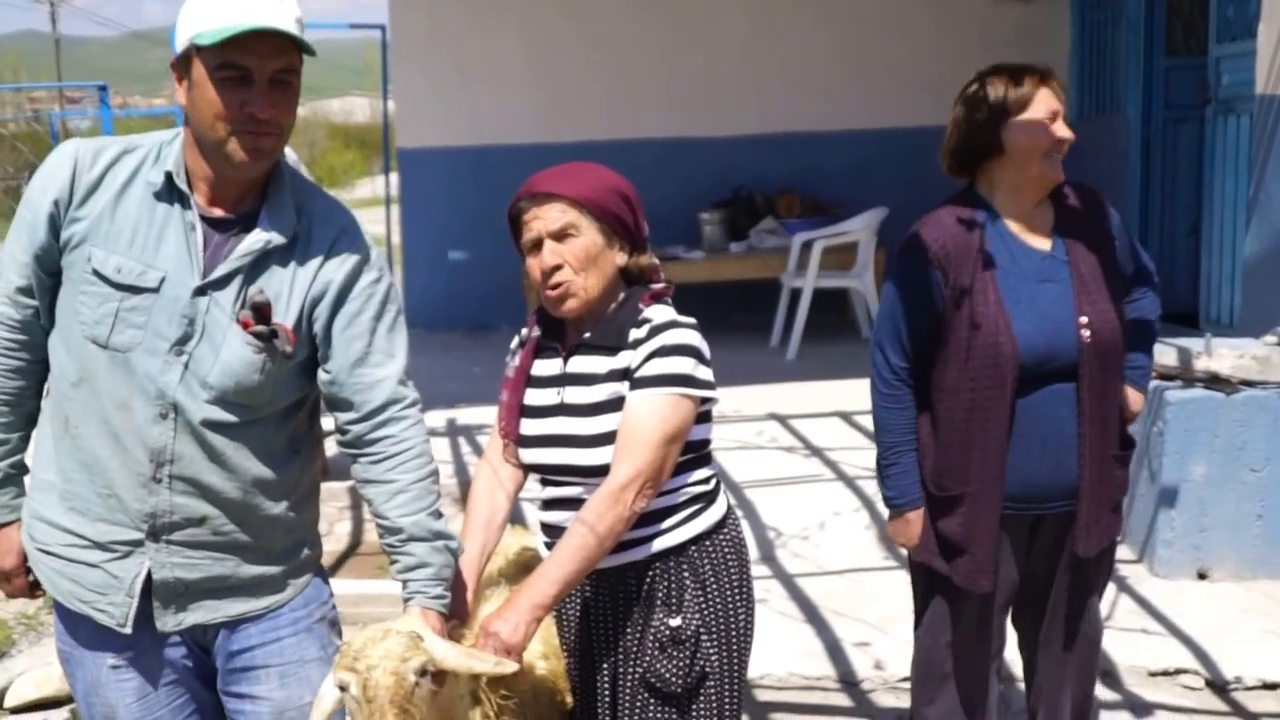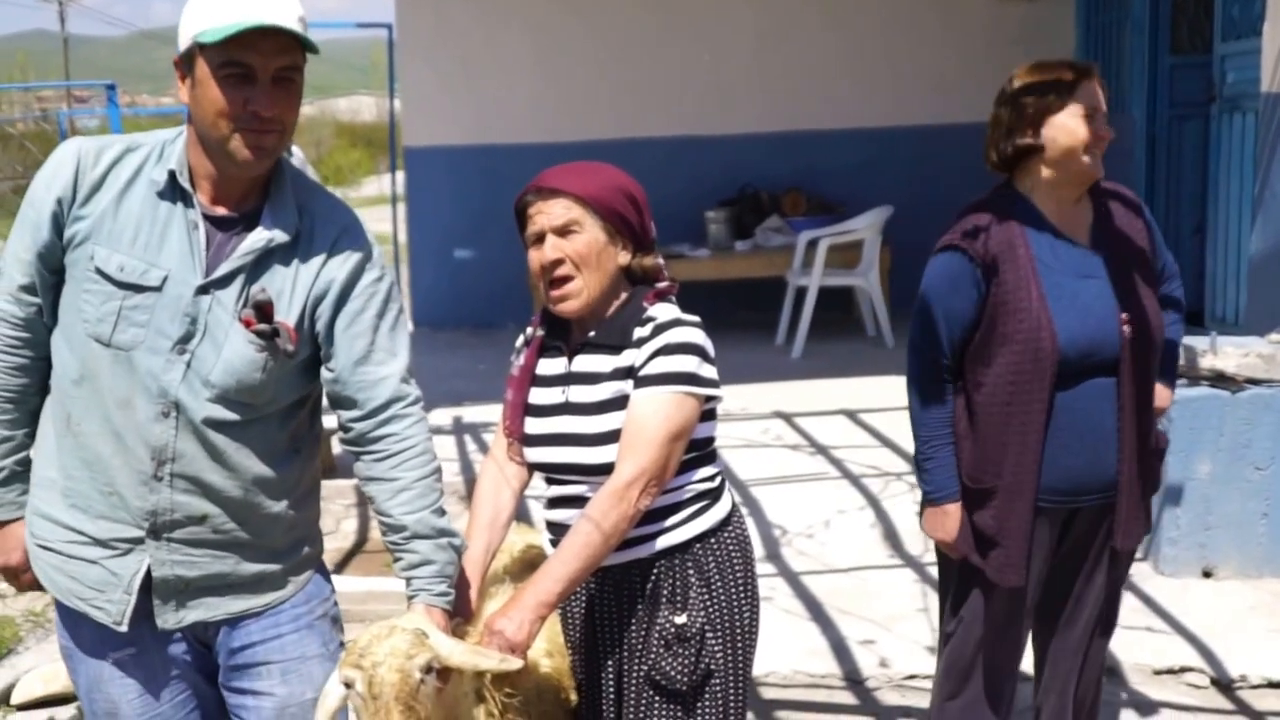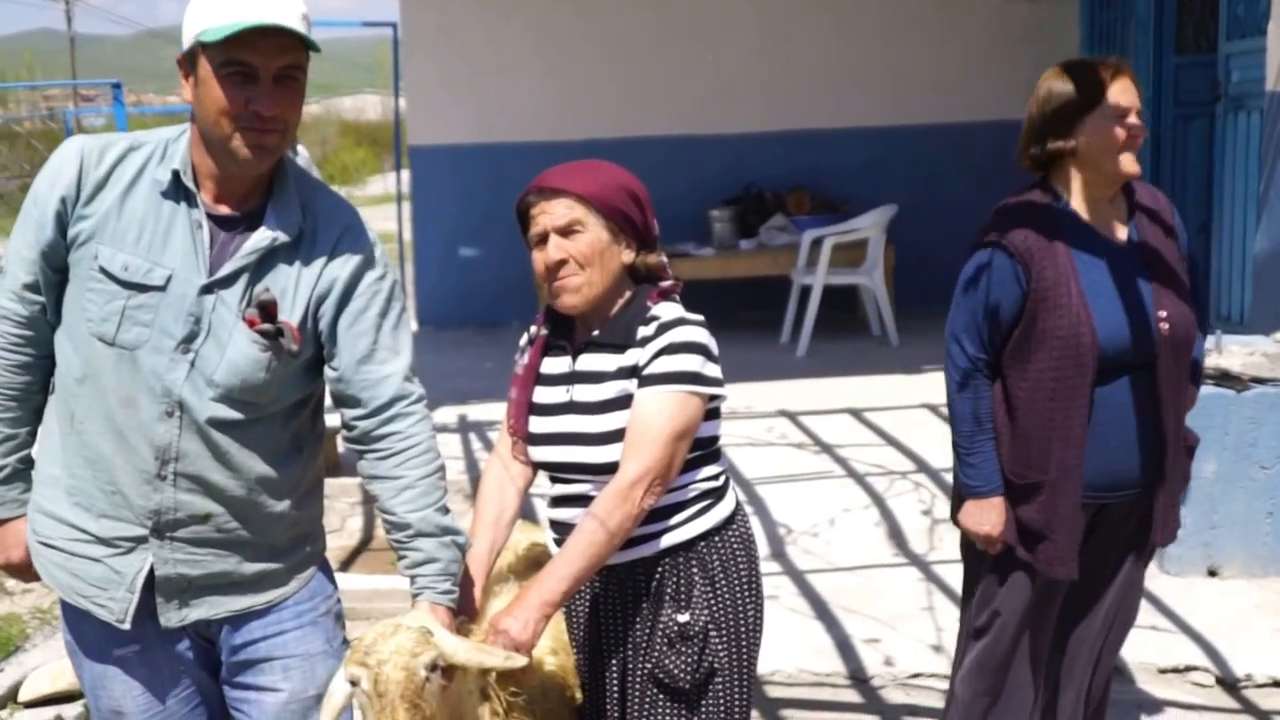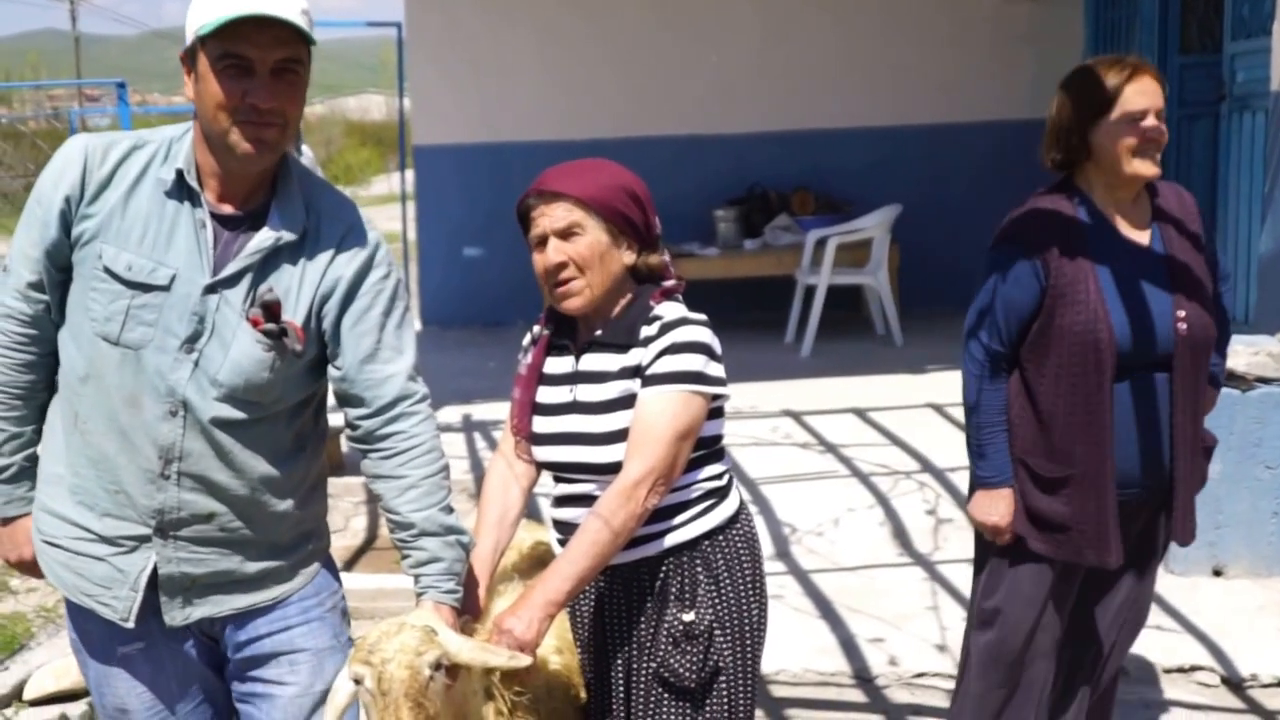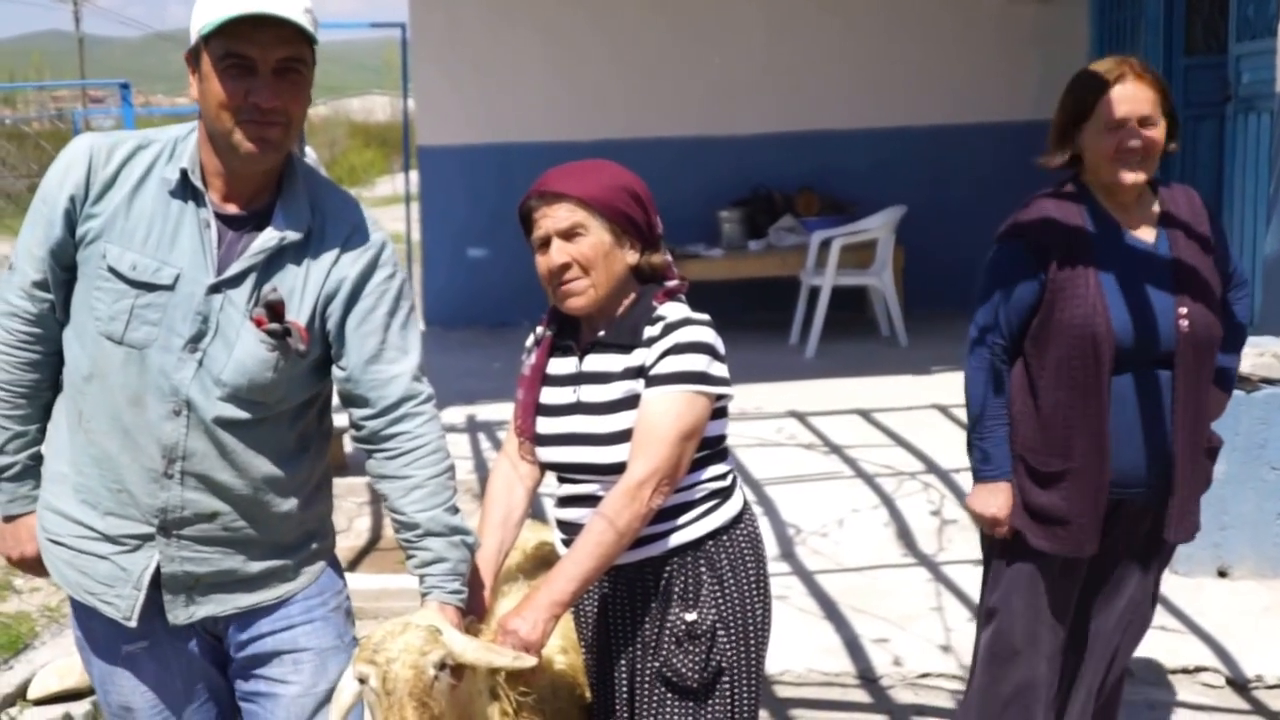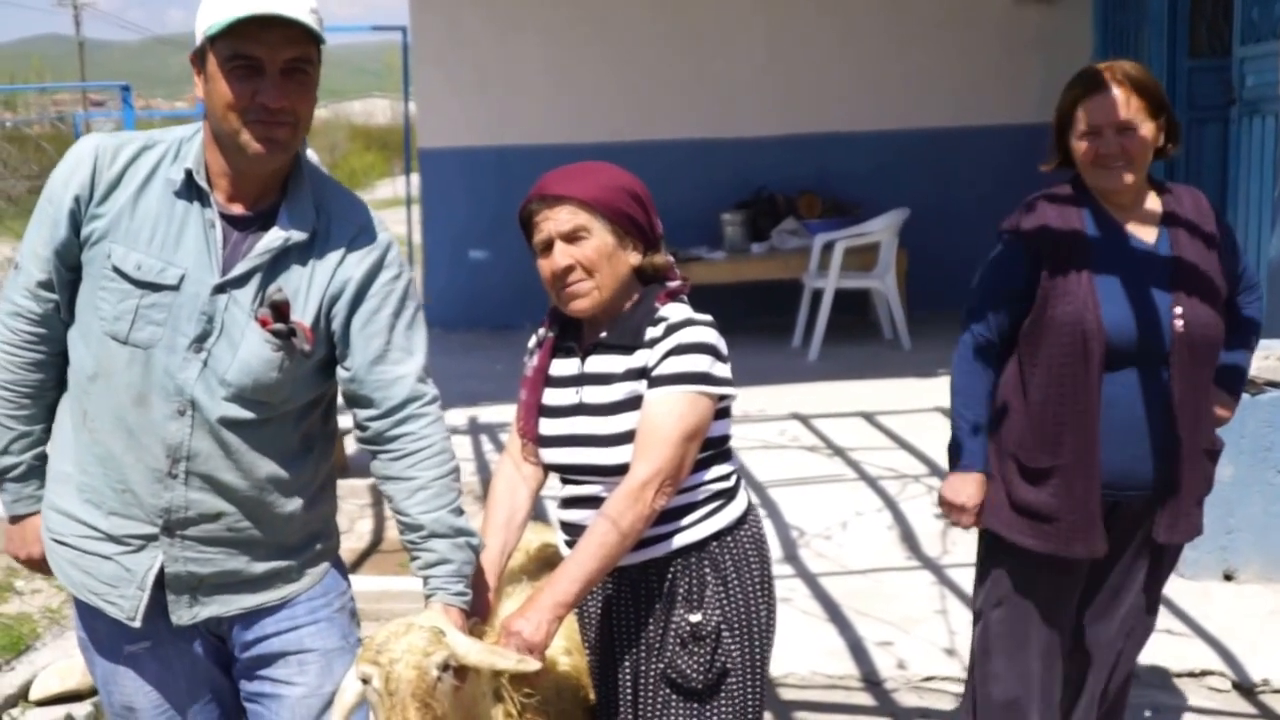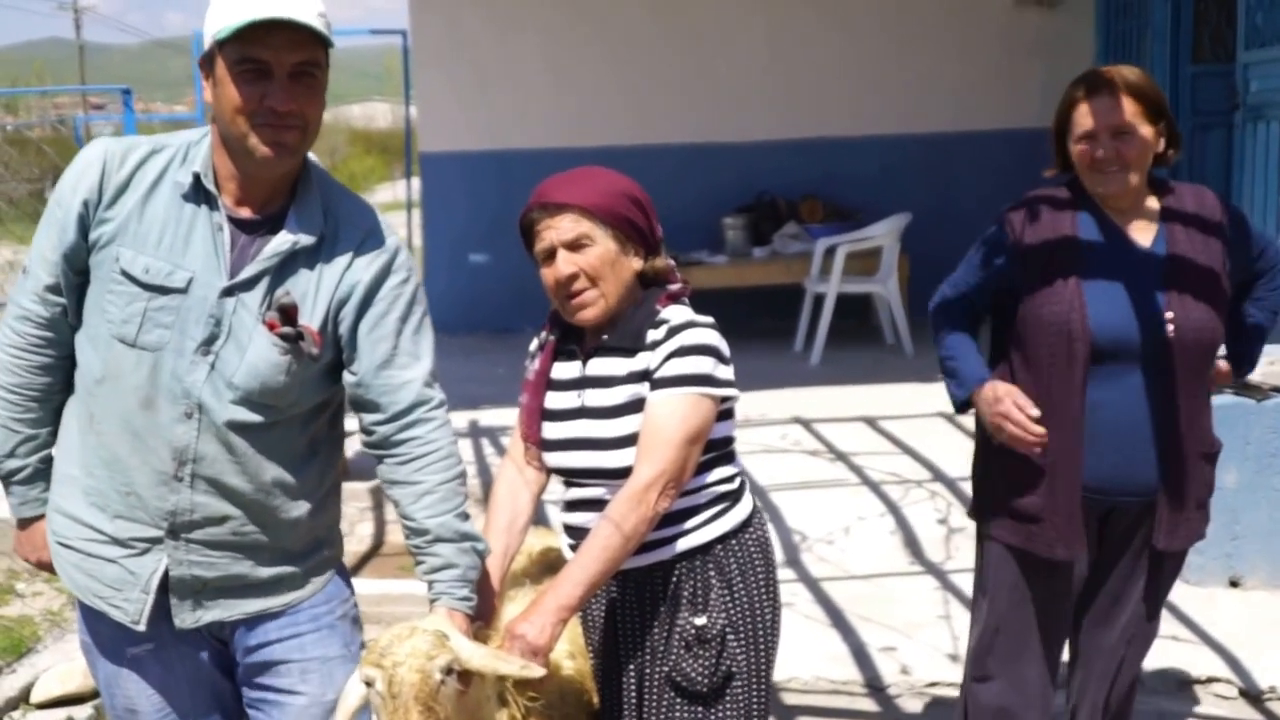
dt=0.2s
person 1, frame 1
left shoulder: (332, 245)
right shoulder: (79, 181)
left elbow: (382, 426)
left wrist: (427, 592)
left hip: (269, 593)
right hip: (99, 584)
person 1, frame 2
left shoulder: (334, 243)
right shoulder: (82, 179)
left elbow: (385, 423)
left wrist: (431, 590)
left hip: (270, 591)
right hip: (102, 579)
person 1, frame 3
left shoulder: (338, 242)
right shoulder: (85, 178)
left elbow: (388, 420)
left wrist: (435, 587)
left hip: (275, 589)
right hip: (105, 577)
person 1, frame 4
left shoulder: (342, 243)
right shoulder: (89, 175)
left elbow: (393, 419)
left wrist: (440, 586)
left hip: (280, 585)
right hip: (111, 574)
person 1, frame 5
left shoulder: (348, 244)
right shoulder: (95, 175)
left elbow: (397, 420)
left wrist: (444, 588)
left hip: (284, 584)
right hip: (114, 573)
person 1, frame 6
left shoulder: (353, 245)
right shoulder: (101, 174)
left elbow: (403, 421)
left wrist: (449, 589)
left hip: (288, 585)
right hip: (120, 573)
person 1, frame 7
left shoulder: (361, 248)
right shoulder: (109, 179)
left elbow: (409, 425)
left wrist: (453, 593)
left hip: (292, 592)
right hip: (122, 578)
person 2, frame 1
left shoulder: (1093, 216)
right shoulder: (941, 244)
left elbow: (1142, 291)
right elbow: (894, 375)
left wrist: (1133, 378)
right wrist: (905, 496)
left hip: (1081, 497)
right hip: (974, 503)
left knee: (1067, 656)
person 2, frame 2
left shoulder: (1126, 213)
right shoulder: (982, 239)
left elbow: (1169, 293)
right elbow: (930, 367)
left wrist: (1162, 378)
right wrist: (941, 491)
left hip: (1109, 495)
right hip: (1005, 496)
left knee: (1079, 653)
right knee: (979, 663)
person 2, frame 3
left shoulder: (1155, 211)
right shoulder: (1019, 235)
left elbow: (1188, 302)
right elbow: (967, 363)
left wrist: (1188, 379)
right wrist: (981, 487)
left hip: (1134, 494)
right hip: (1033, 493)
left knee: (1093, 652)
right knee: (1001, 662)
person 2, frame 4
left shoulder: (1181, 212)
right shoulder: (1040, 231)
left elbow: (1217, 294)
right elbow: (985, 354)
left wrist: (1208, 382)
right wrist: (992, 479)
left hip: (1149, 492)
right hip: (1048, 487)
left knee: (1102, 649)
right knee: (1010, 659)
person 2, frame 5
left shoulder: (1190, 215)
right shoulder: (1041, 228)
left elbow: (1233, 297)
right elbow: (987, 347)
left wrist: (1219, 384)
right wrist: (991, 472)
left hip: (1154, 490)
right hip: (1051, 485)
left knee: (1108, 649)
right knee: (1019, 657)
person 2, frame 6
left shoulder: (1197, 219)
right shoulder: (1038, 226)
left elbow: (1246, 299)
right elbow: (977, 341)
left wrist: (1227, 382)
right wrist: (964, 461)
left hip: (1156, 492)
right hip: (1047, 486)
left knee: (1113, 651)
right knee: (1017, 661)
person 2, frame 7
left shoulder: (1204, 218)
right shoulder: (1032, 225)
right elbow: (947, 307)
right wrist: (977, 387)
left hip: (1157, 495)
right hip: (1043, 489)
left knee: (1117, 658)
right knee: (1014, 663)
person 3, frame 1
left shoulder: (666, 339)
right shoulder: (532, 342)
left elbow: (630, 489)
right elbow: (500, 464)
left wrist: (526, 606)
right wrist: (463, 582)
left hip: (675, 583)
right hip: (577, 585)
person 3, frame 2
left shoulder: (671, 337)
right shoulder: (537, 341)
left elbow: (634, 486)
right elbow: (505, 462)
left wrist: (531, 604)
right wrist: (467, 579)
left hip: (680, 579)
right hip: (583, 582)
person 3, frame 3
left shoulder: (674, 336)
right shoulder: (540, 339)
left elbow: (638, 485)
right elbow: (508, 461)
left wrist: (535, 603)
right wrist: (472, 578)
left hip: (683, 578)
right hip: (587, 580)
person 3, frame 4
left shoulder: (678, 335)
right shoulder: (543, 340)
left elbow: (642, 484)
right elbow: (513, 460)
left wrist: (540, 602)
right wrist: (476, 578)
left hip: (688, 577)
right hip: (592, 579)
person 3, frame 5
left shoulder: (681, 335)
right shoulder: (547, 341)
left elbow: (646, 484)
right elbow: (517, 461)
left wrist: (545, 603)
right wrist: (480, 578)
left hip: (692, 576)
right hip: (595, 579)
person 3, frame 6
left shoulder: (683, 337)
right shoulder: (548, 342)
left elbow: (649, 486)
right elbow: (519, 464)
left wrist: (548, 604)
right wrist: (483, 580)
left hip: (696, 577)
right hip: (599, 581)
person 3, frame 7
left shoulder: (685, 339)
right shoulder: (551, 345)
left elbow: (652, 488)
right elbow: (521, 466)
left wrist: (552, 607)
right wrist: (485, 584)
left hip: (701, 581)
right hip: (604, 585)
